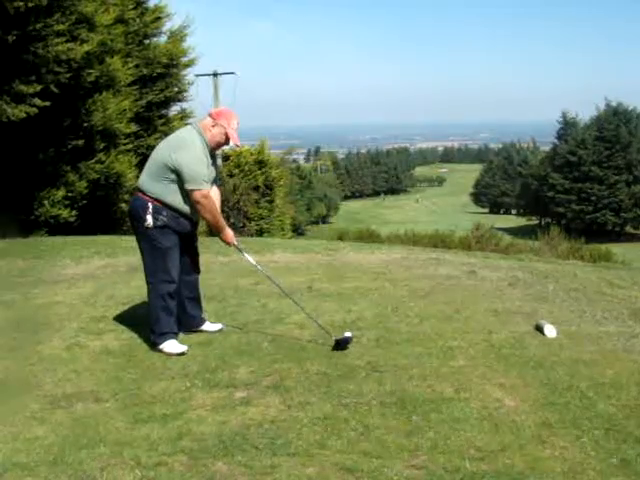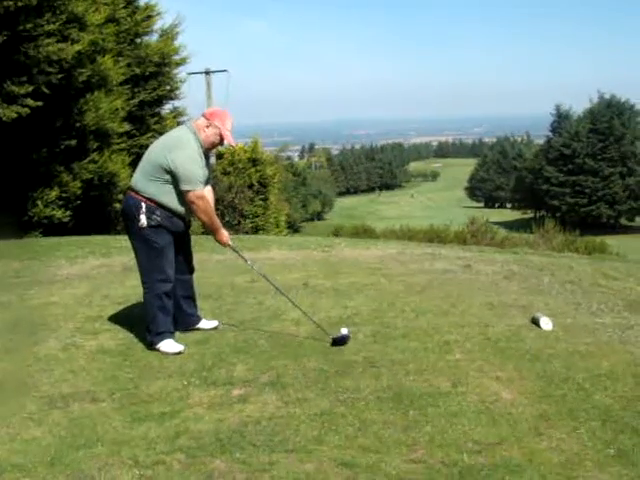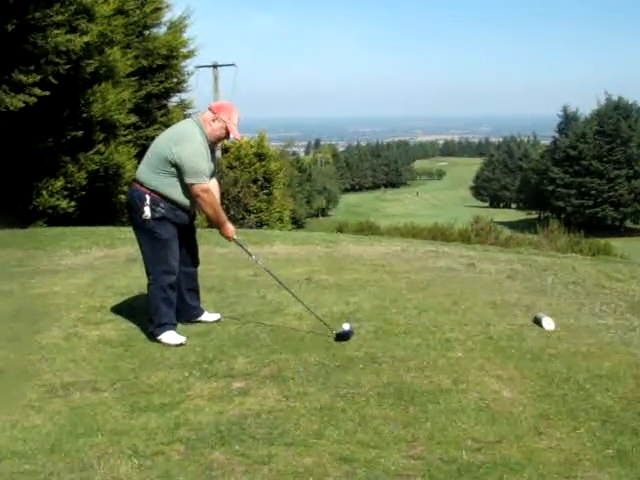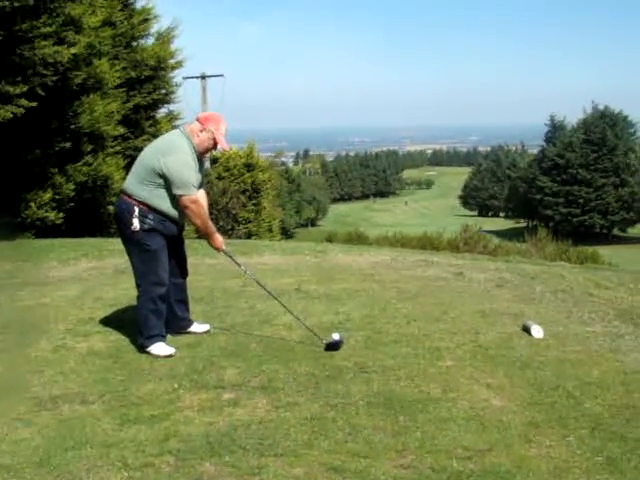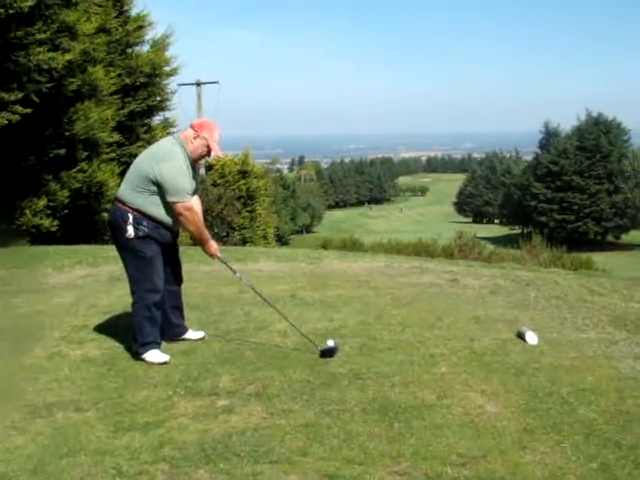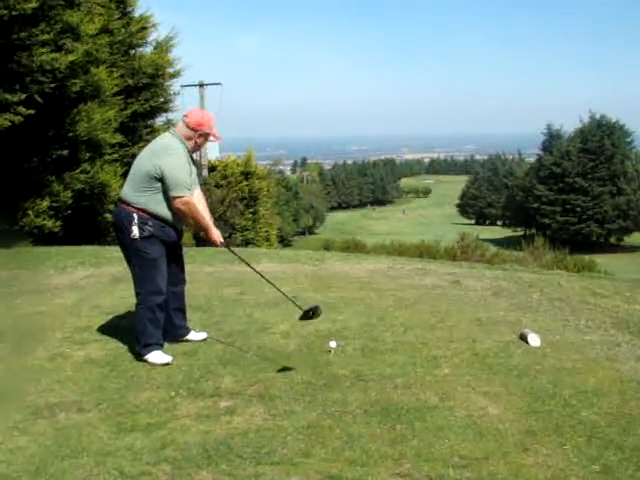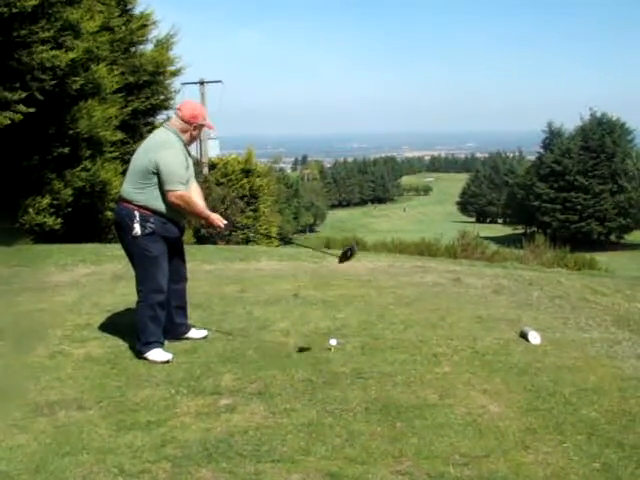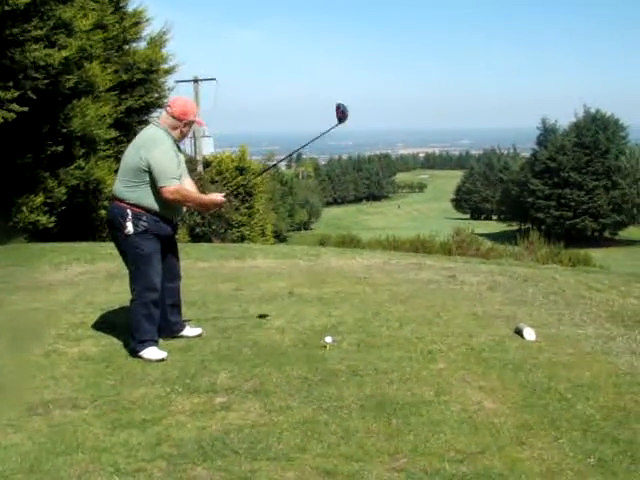
dt=0.3s
person 1, frame 1
left shoulder: (203, 145)
right shoulder: (190, 148)
left elbow: (212, 188)
right elbow: (201, 198)
left wrist: (217, 224)
right wrist: (222, 229)
left hip: (177, 216)
right hip: (155, 215)
left knee: (188, 271)
right knee: (164, 276)
left ankle: (191, 320)
right ankle: (163, 336)
person 1, frame 2
left shoulder: (196, 145)
right shoulder: (185, 149)
left elbow: (205, 188)
right elbow: (196, 199)
left wrist: (213, 225)
right wrist: (218, 230)
left hip: (170, 215)
right hip: (147, 214)
left knee: (182, 269)
right knee: (160, 276)
left ankle: (187, 319)
right ankle: (159, 335)
person 1, frame 3
left shoulder: (203, 138)
right shoulder: (191, 142)
left elbow: (211, 181)
right elbow: (201, 192)
left wrist: (218, 218)
right wrist: (223, 224)
left hip: (175, 207)
right hip: (152, 206)
left knee: (187, 261)
right knee: (164, 268)
left ankle: (189, 311)
right ankle: (161, 326)
person 1, frame 4
left shoulder: (191, 149)
right shoulder: (178, 153)
left elbow: (198, 192)
right elbow: (190, 203)
left wrist: (207, 230)
right wrist: (212, 235)
left hip: (163, 218)
right hip: (140, 218)
left knee: (176, 272)
right knee: (155, 279)
left ankle: (178, 321)
right ankle: (151, 338)
person 1, frame 5
left shoulder: (185, 156)
right shoulder: (172, 160)
left elbow: (193, 198)
right elbow: (183, 210)
left wrist: (203, 236)
right wrist: (206, 241)
left hip: (158, 226)
right hip: (135, 225)
left knee: (171, 279)
right knee: (149, 286)
left ankle: (173, 329)
right ankle: (145, 345)
person 1, frame 6
left shoulder: (180, 149)
right shoulder: (172, 155)
left elbow: (195, 192)
right elbow: (182, 203)
left wrist: (210, 225)
right wrist: (208, 230)
left hip: (162, 226)
right hip: (140, 226)
left knee: (174, 280)
right knee: (153, 288)
left ankle: (175, 329)
right ankle: (148, 346)
person 1, frame 7
left shoulder: (173, 142)
right shoulder: (169, 149)
left elbow: (190, 184)
right elbow: (177, 196)
left wrist: (205, 213)
right wrist: (207, 216)
left hip: (163, 222)
right hip: (143, 223)
left knee: (175, 278)
right knee: (154, 285)
left ankle: (176, 327)
right ankle: (149, 344)
person 1, frame 8
left shoulder: (164, 138)
right shoulder: (158, 146)
left elbow: (183, 178)
right elbow: (171, 191)
left wrist: (201, 201)
right wrist: (206, 200)
left hip: (156, 221)
right hip: (135, 221)
left knee: (169, 276)
right knee: (148, 283)
left ankle: (170, 325)
right ankle: (143, 342)
